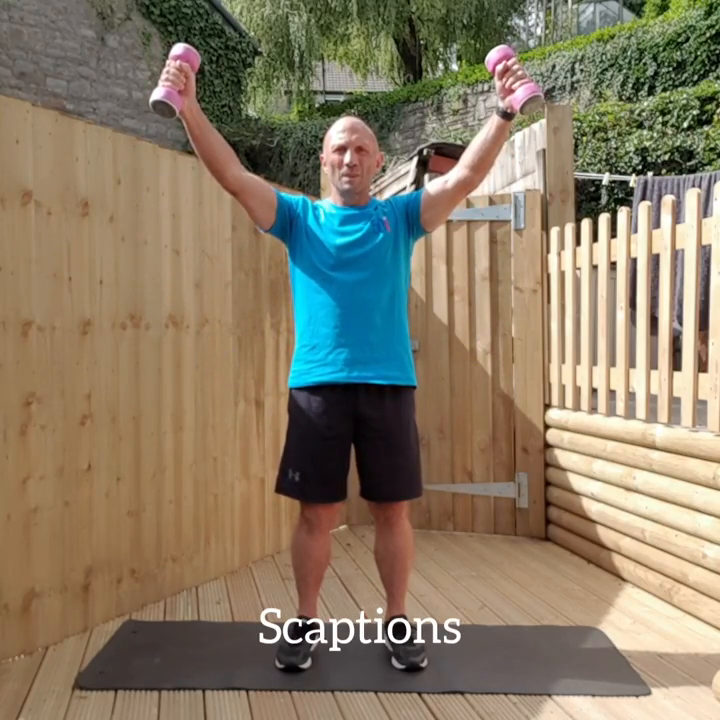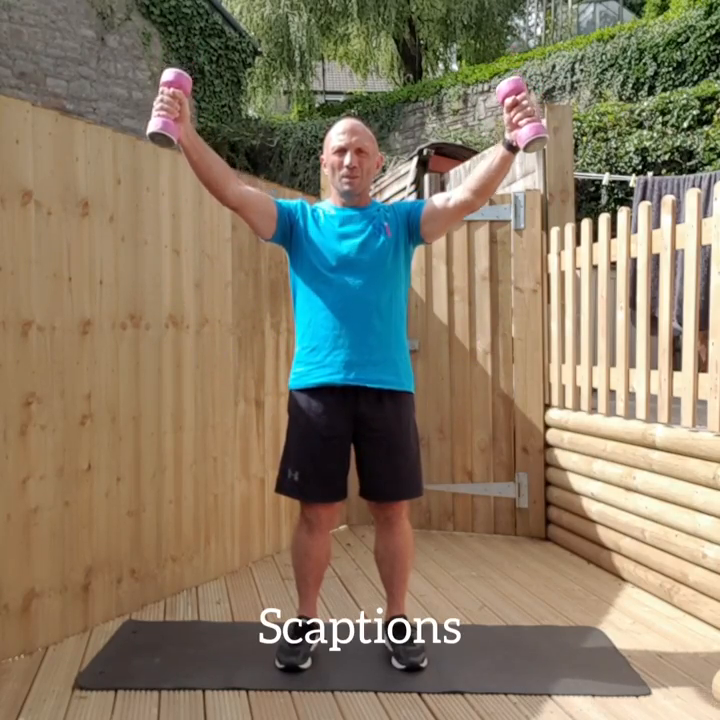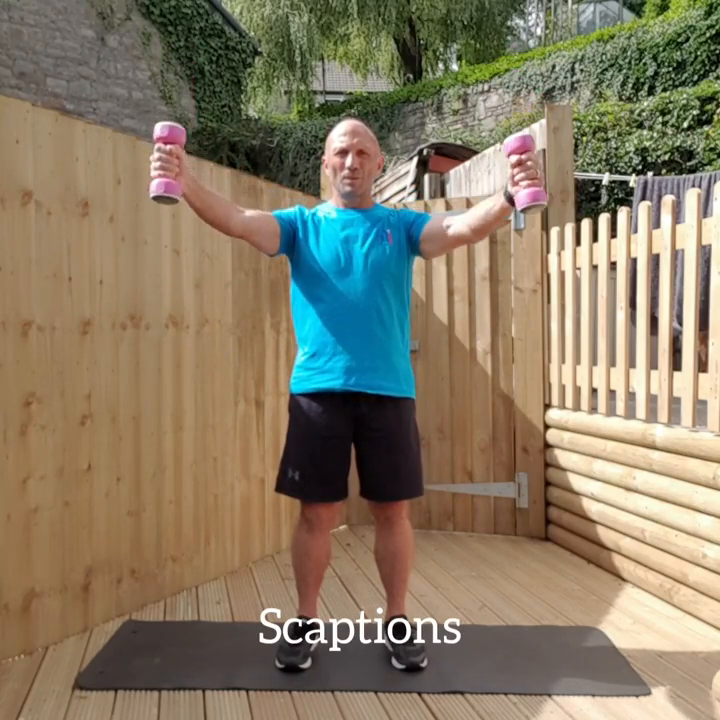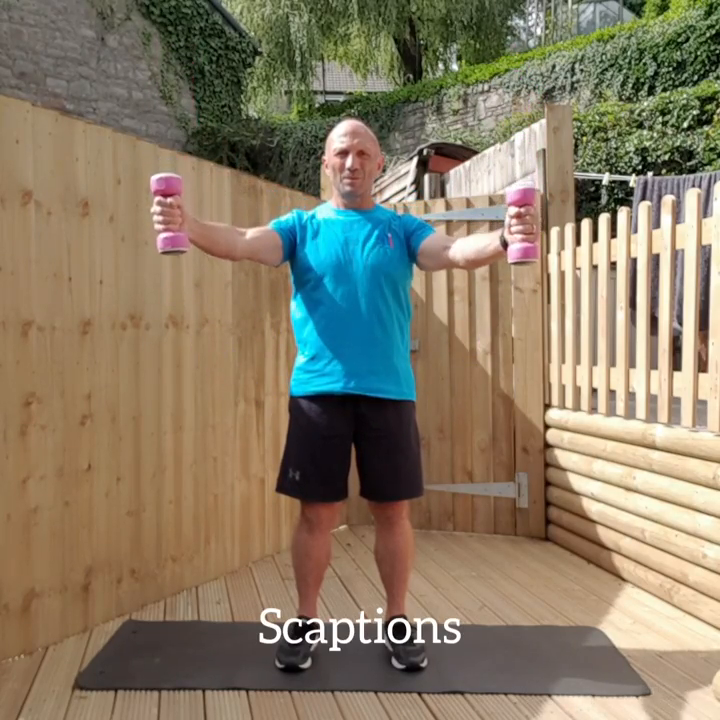
dt=0.5s
person 1, frame 1
left shoulder: (400, 216)
right shoulder: (298, 217)
left elbow: (465, 175)
right elbow: (233, 176)
left wrist: (503, 112)
right wrist: (189, 108)
left hip: (389, 384)
right hip: (317, 385)
left knee: (393, 510)
right knee: (316, 513)
left ankle: (397, 621)
right ankle: (305, 622)
person 1, frame 2
left shoulder: (401, 221)
right shoulder: (299, 220)
left elbow: (467, 197)
right elbow: (234, 192)
left wrist: (509, 142)
right wrist: (186, 134)
left hip: (388, 387)
right hip: (316, 387)
left knee: (392, 510)
right knee: (316, 513)
left ankle: (397, 621)
right ankle: (305, 621)
person 1, frame 3
left shoulder: (401, 225)
right shoulder: (301, 223)
left elbow: (461, 229)
right elbow: (240, 221)
left wrist: (509, 198)
right wrist: (185, 184)
left hip: (388, 389)
right hip: (317, 388)
left knee: (393, 510)
right knee: (316, 512)
left ankle: (397, 622)
right ankle: (305, 623)
person 1, frame 4
left shoulder: (402, 228)
right shoulder: (301, 226)
left elbow: (455, 251)
right elbow: (246, 243)
left wrist: (504, 240)
right wrist: (188, 227)
left hip: (389, 392)
right hip: (318, 391)
left knee: (393, 512)
right knee: (316, 513)
left ankle: (397, 622)
right ankle: (306, 622)
